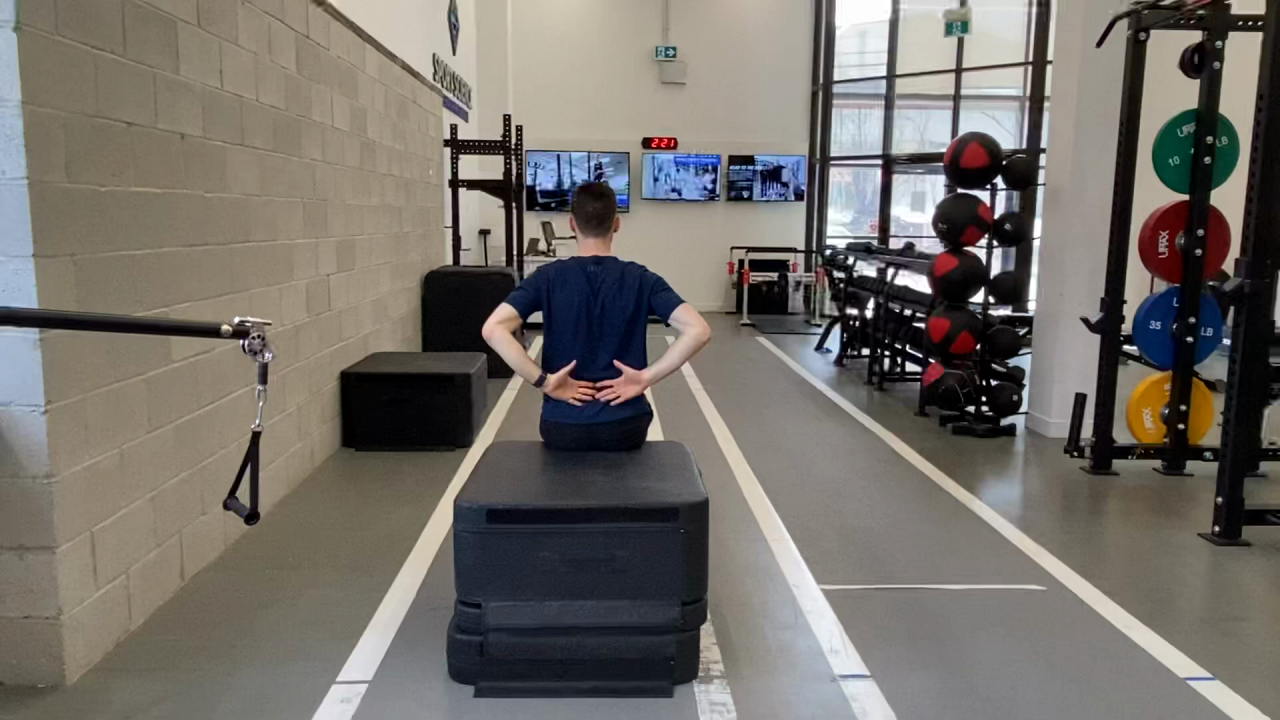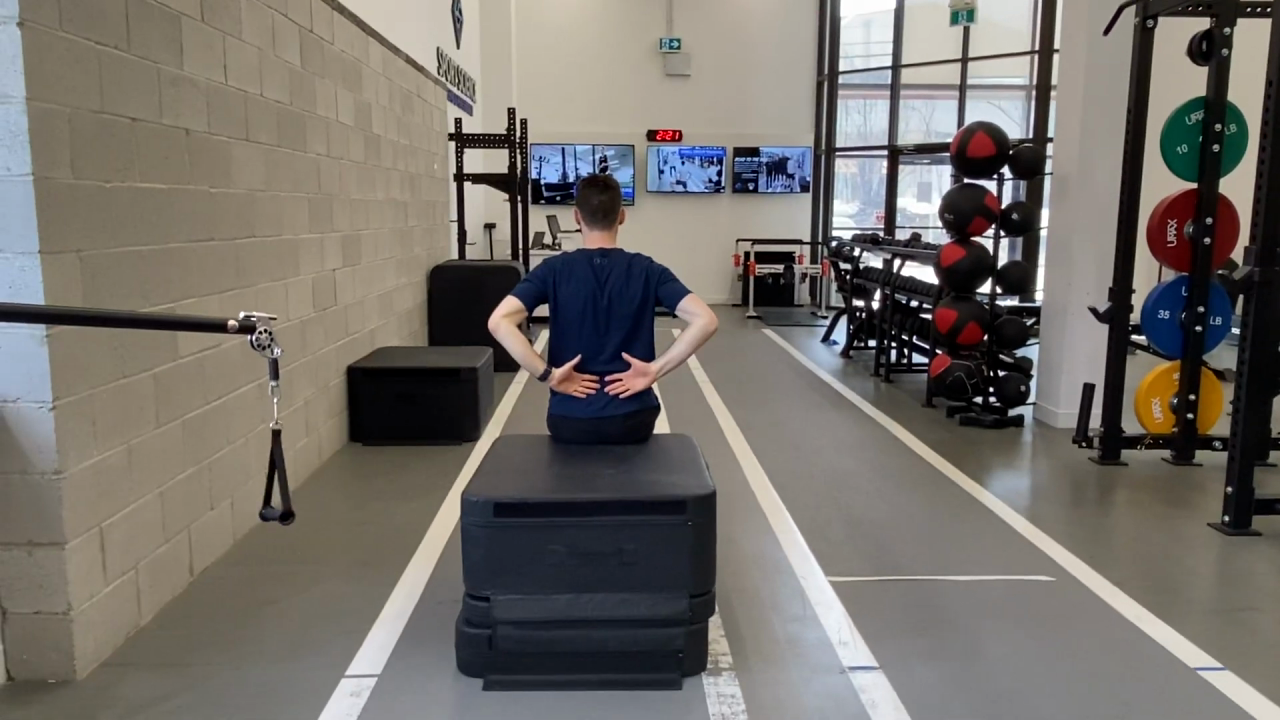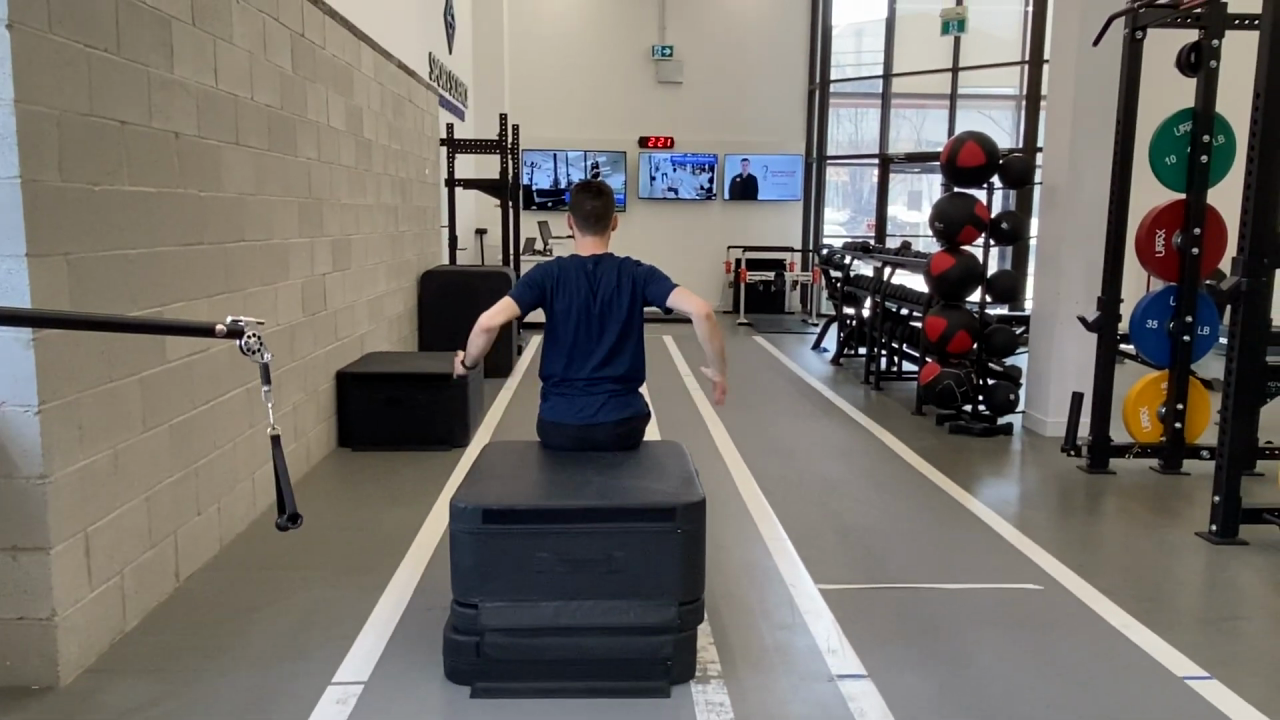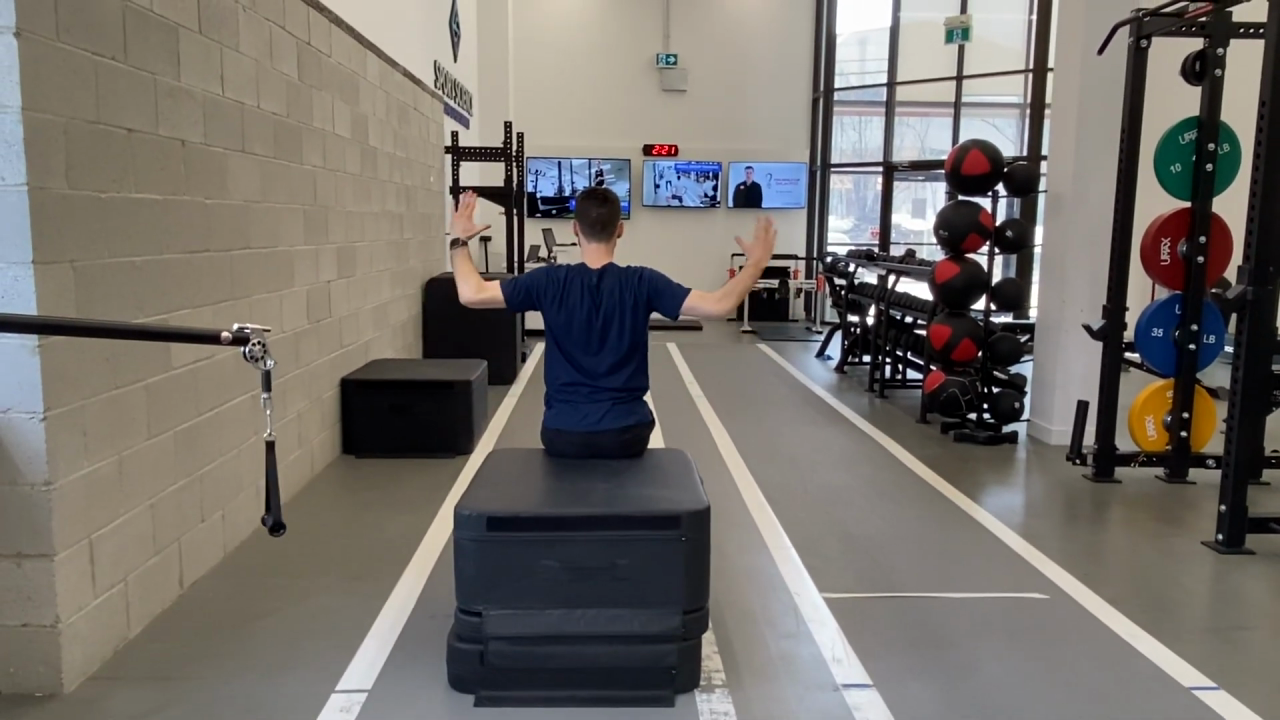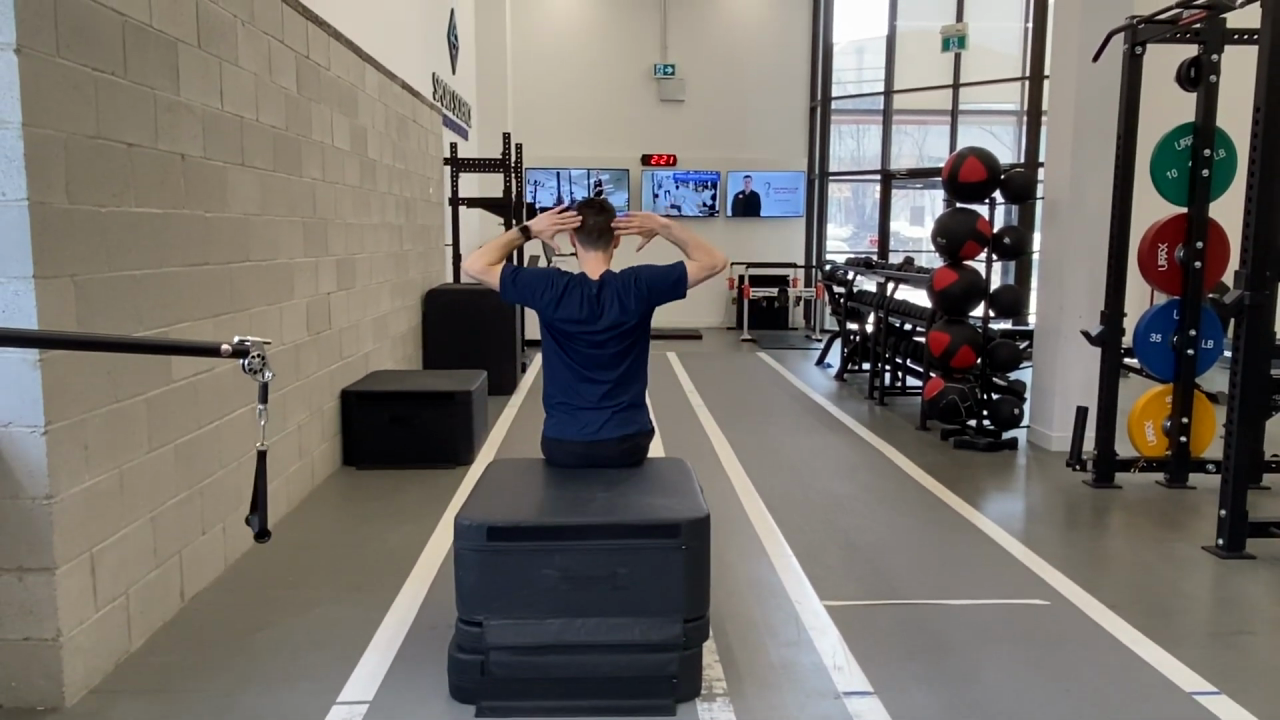
dt=1s
person 1, frame 1
left shoulder: (548, 279)
right shoulder: (641, 281)
left elbow: (494, 329)
right elbow: (698, 330)
left wrist: (542, 380)
right wrist: (646, 377)
left hip: (561, 427)
right hip: (625, 426)
person 1, frame 2
left shoulder: (553, 271)
right shoulder: (648, 272)
left elbow: (499, 322)
right elbow: (705, 320)
left wrist: (547, 374)
right wrist: (655, 369)
left hip: (569, 420)
right hip: (632, 419)
person 1, frame 3
left shoulder: (547, 275)
right shoulder: (638, 275)
left elbow: (489, 323)
right elbow: (701, 312)
left wrist: (467, 363)
right wrist: (718, 371)
left hip: (558, 425)
right hip: (622, 424)
person 1, frame 4
left shoulder: (549, 282)
right shoulder: (643, 283)
left elbow: (471, 293)
right elbow: (719, 305)
left wrist: (459, 240)
right wrist: (756, 261)
left hip: (563, 434)
right hip: (627, 433)
person 1, frame 5
left shoulder: (549, 288)
right shoulder: (640, 286)
left elbow: (474, 265)
right elbow: (714, 261)
left wrist: (527, 231)
right wrist: (665, 227)
left hip: (562, 444)
right hip: (627, 443)
